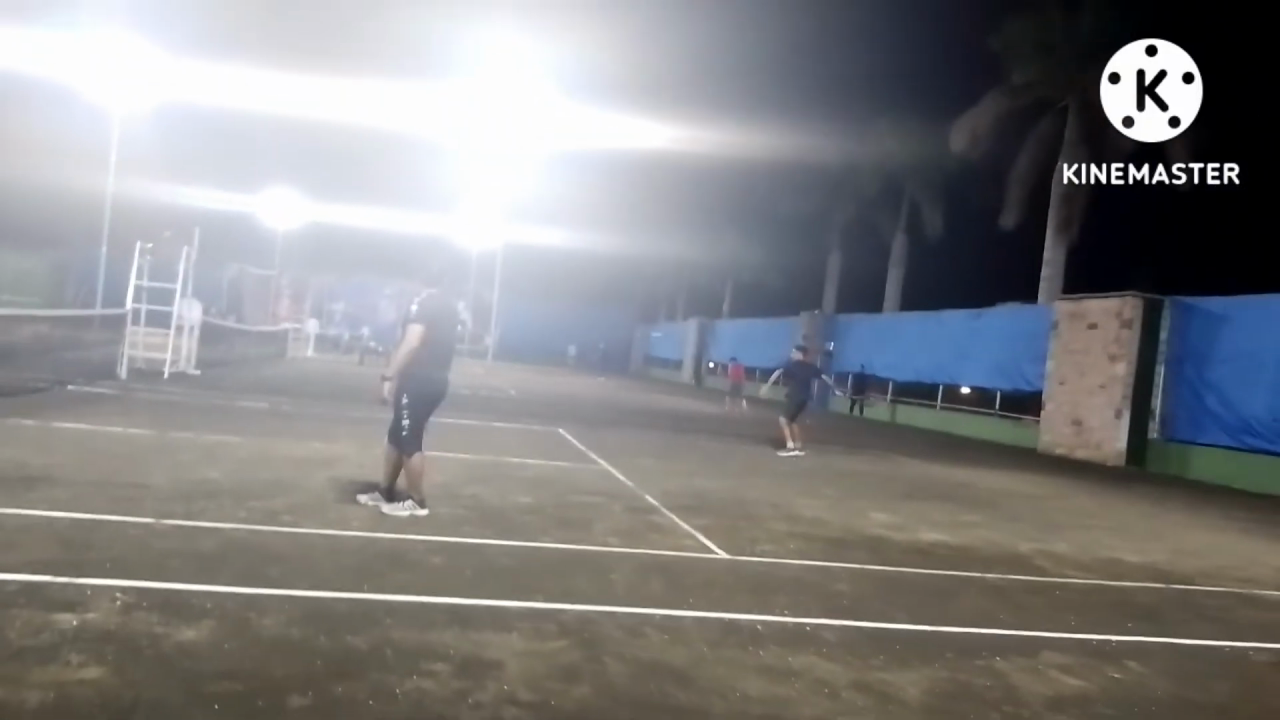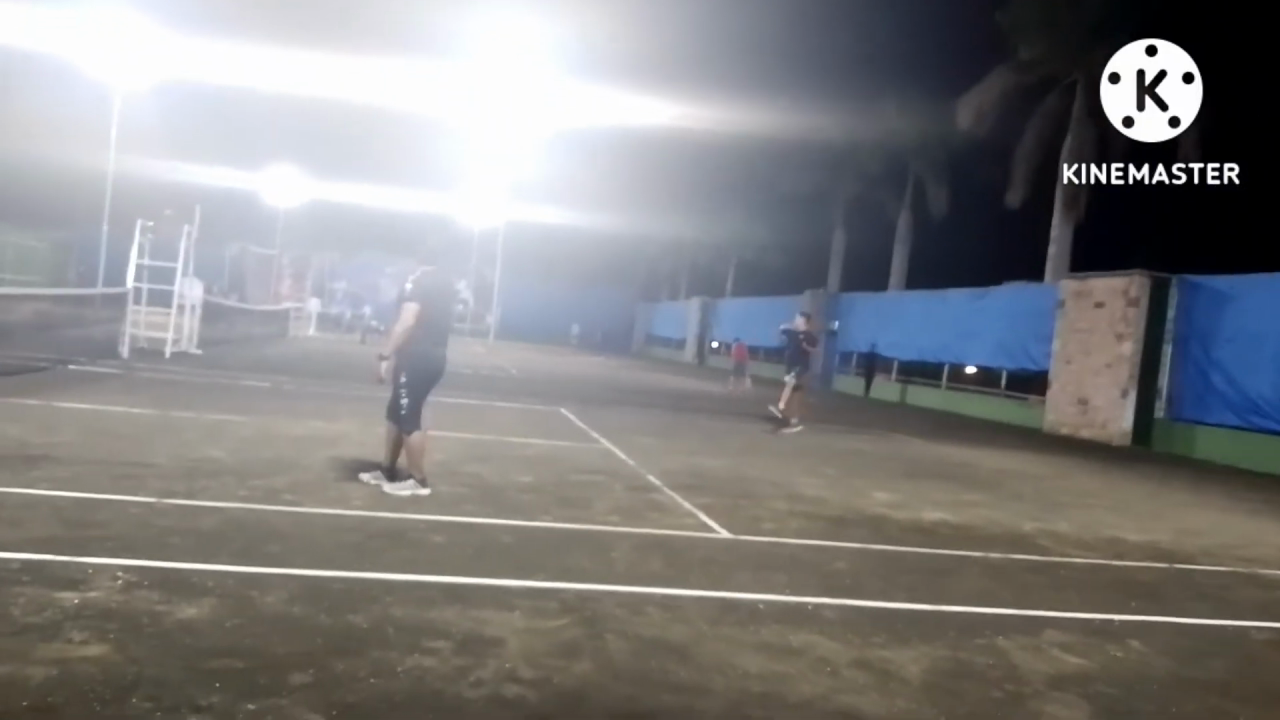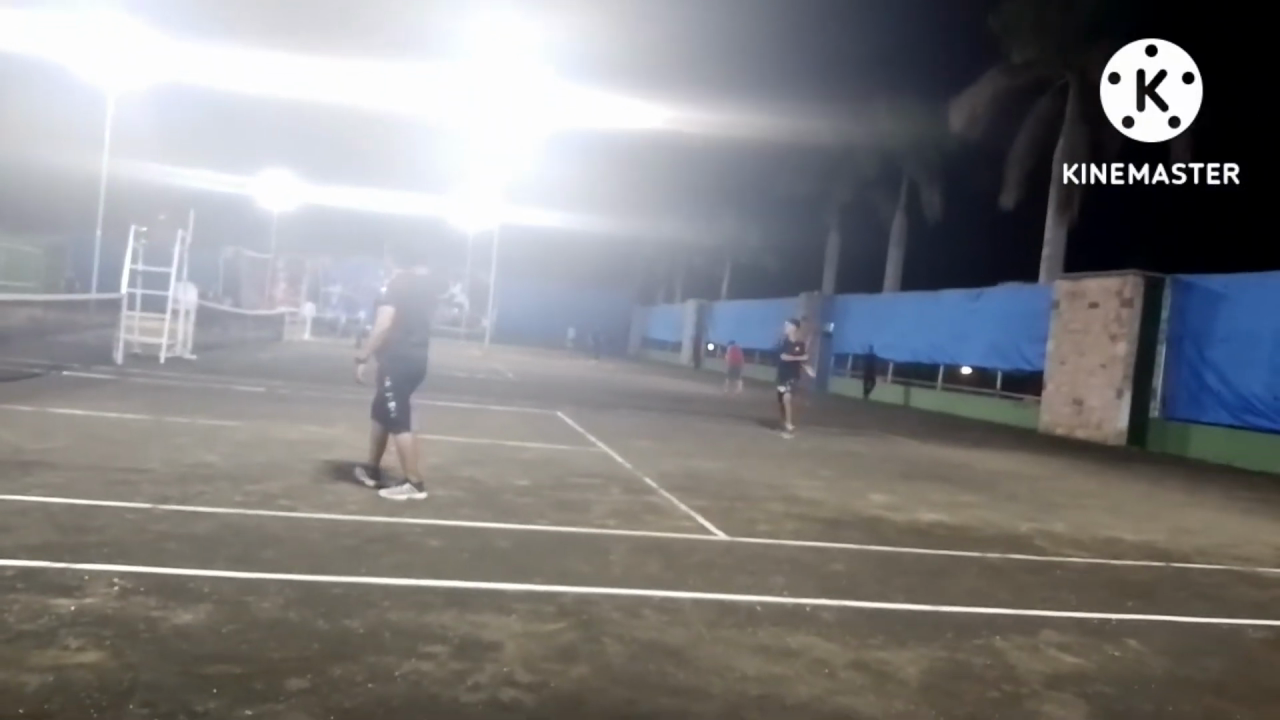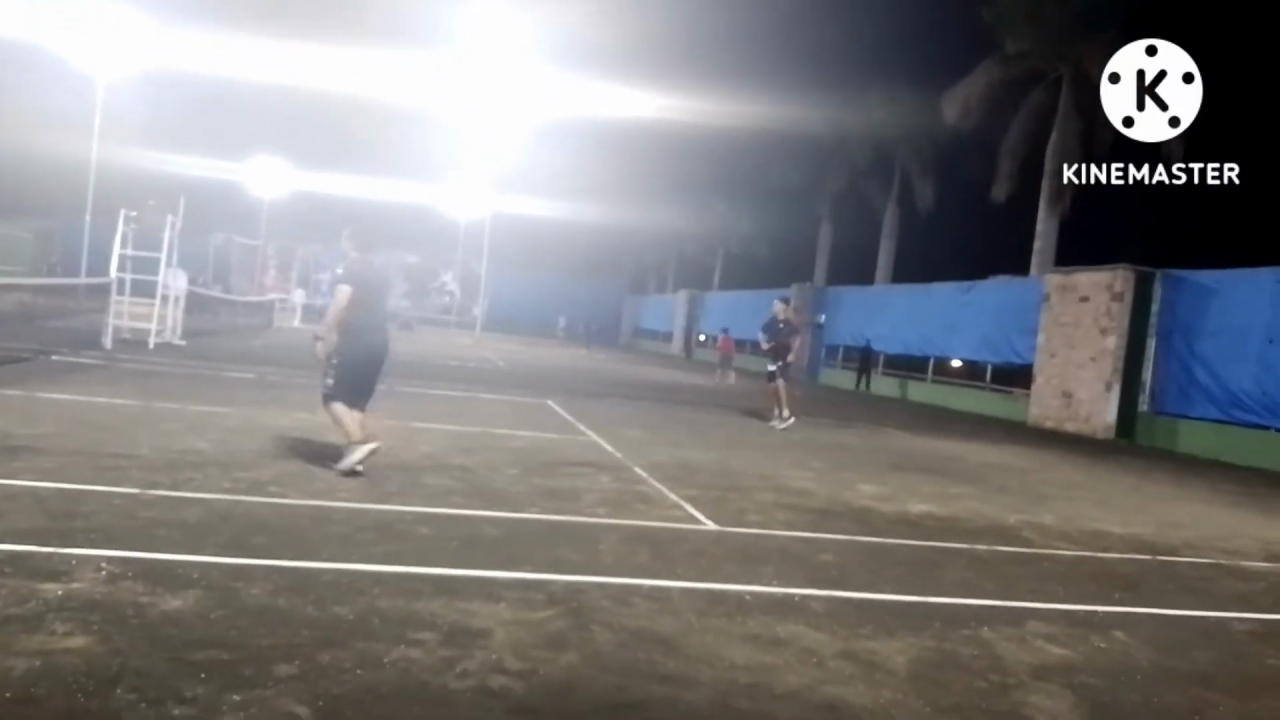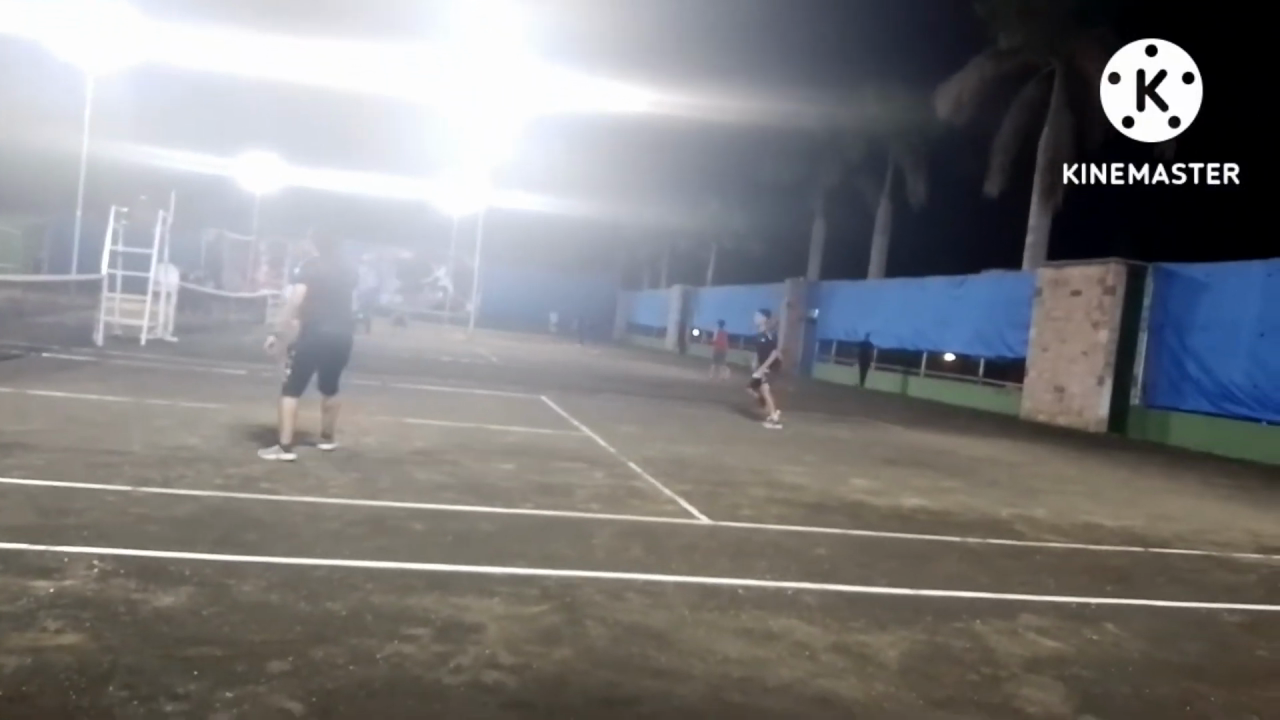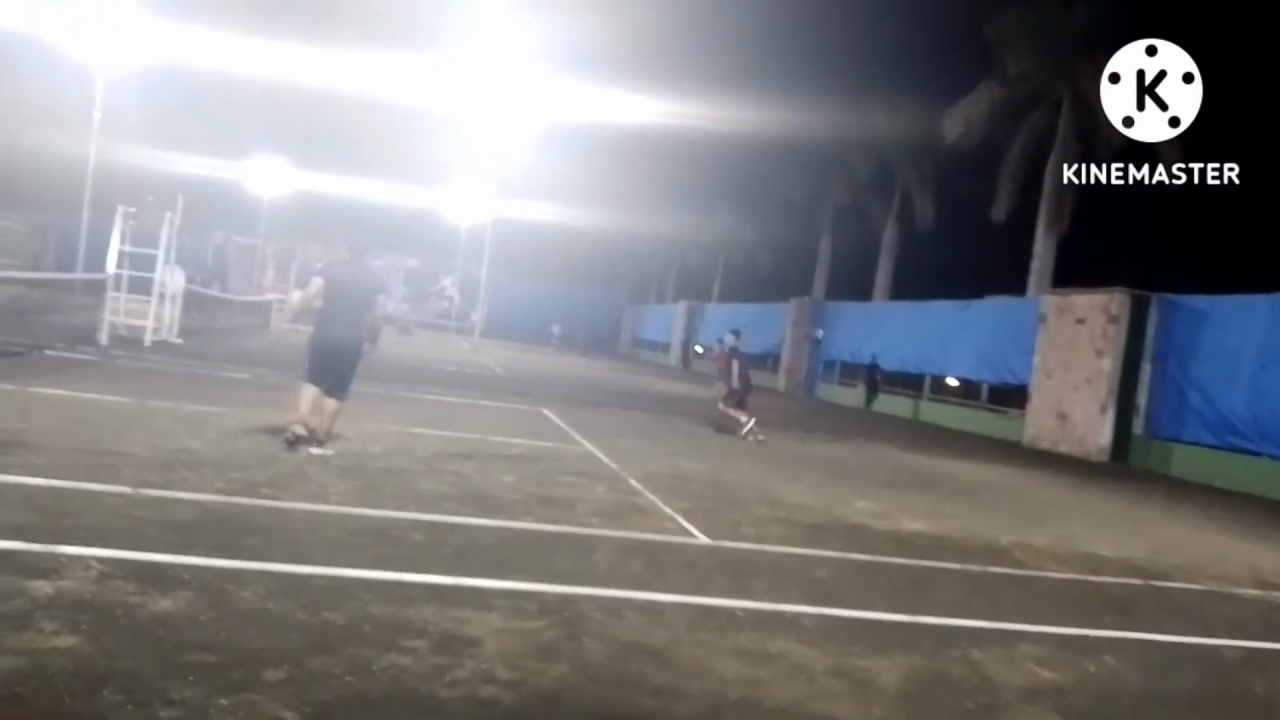
dt=0.4s
person 1, frame 1
left shoulder: (424, 303)
right shoulder: (448, 307)
left elbow: (411, 343)
left wrist: (389, 376)
left hip: (418, 383)
right hip: (435, 382)
left knee: (409, 442)
right knee: (396, 437)
left ankle: (416, 502)
right ankle: (386, 492)
person 1, frame 2
left shoulder: (419, 281)
right shoulder: (445, 284)
left elbow: (407, 321)
left wrist: (386, 356)
left hip: (416, 360)
right hip: (433, 358)
left knee: (408, 420)
right knee: (396, 414)
left ankle: (418, 480)
right ankle: (387, 471)
person 1, frame 3
left shoulder: (395, 284)
right shoulder: (426, 284)
left elbow: (383, 325)
left wrist: (363, 358)
left hip: (397, 361)
right hip: (416, 359)
left knee: (399, 422)
right knee: (380, 413)
left ankle: (414, 484)
right ankle: (371, 471)
person 1, frame 4
left shoulder: (350, 269)
right shoulder: (378, 273)
left elbow: (339, 304)
left wrist: (321, 337)
left hip: (354, 343)
right hip: (378, 343)
left knee: (333, 398)
right knee: (356, 402)
left ankle: (359, 442)
right ankle: (354, 456)
person 1, frame 5
left shoulder: (308, 268)
right shoulder: (348, 271)
left elbow: (295, 303)
left wrist: (278, 333)
left hip: (313, 335)
right hip: (342, 337)
left knee: (291, 390)
right knee: (329, 388)
left ankle: (285, 446)
right ankle: (327, 437)
person 1, frame 6
left shoulder: (331, 267)
right shoulder: (374, 278)
left elbow: (310, 294)
right elbow: (375, 313)
left wrist: (291, 316)
right wrist: (372, 339)
left hip: (324, 335)
right hip: (351, 342)
left knee: (313, 382)
right knee: (336, 392)
left ankle: (299, 422)
right ankle: (319, 442)
